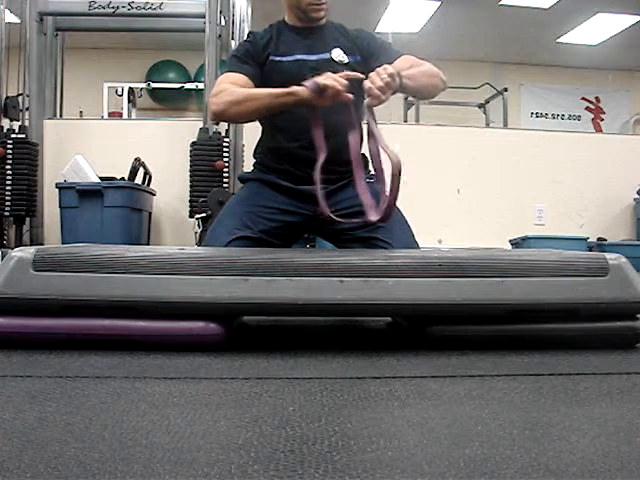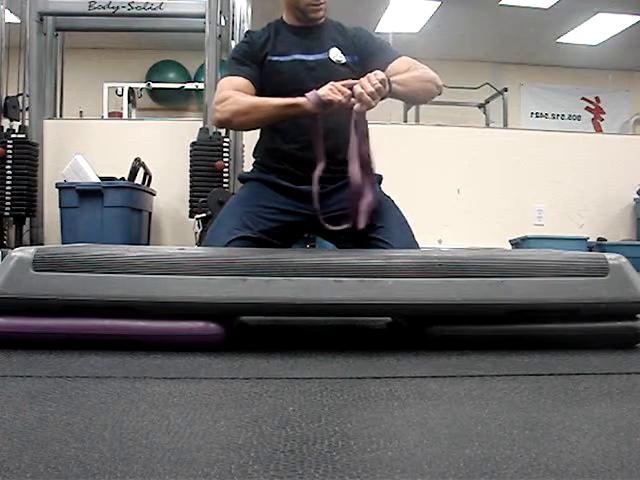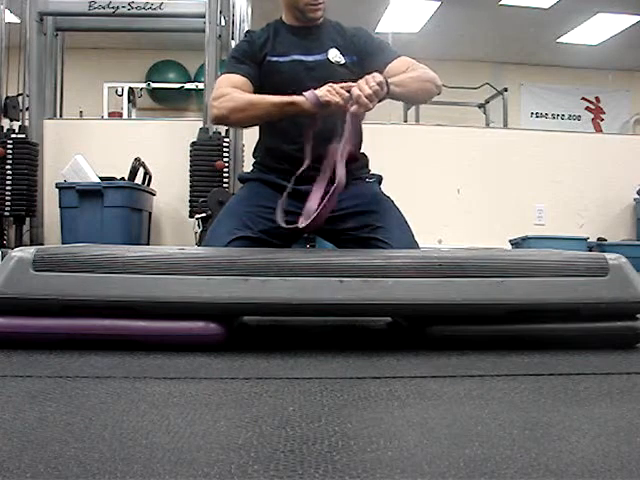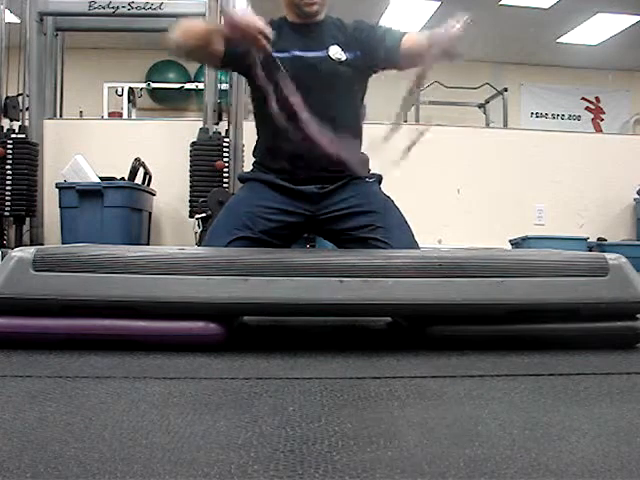
dt=0.3s
person 1, frame 1
left shoulder: (358, 41)
right shoulder: (258, 45)
left elbow: (435, 79)
right elbow: (220, 104)
left wrist: (397, 78)
right wrist: (302, 93)
left hip: (347, 185)
right hip: (274, 185)
person 1, frame 2
left shoulder: (356, 40)
right shoulder: (256, 44)
left elbow: (430, 82)
right elbow: (224, 110)
left wrist: (388, 84)
right wrist: (307, 103)
left hip: (347, 184)
right hip: (274, 185)
person 1, frame 3
left shoulder: (356, 41)
right shoulder: (257, 45)
left elbow: (429, 81)
right elbow: (221, 107)
left wrist: (383, 84)
right wrist: (304, 102)
left hip: (348, 183)
right hip: (274, 184)
person 1, frame 4
left shoulder: (359, 36)
right shoulder: (253, 36)
left elbow: (426, 48)
right elbow: (180, 40)
left wrist: (443, 38)
right wrist: (224, 27)
left hip: (347, 185)
right hip: (272, 185)
